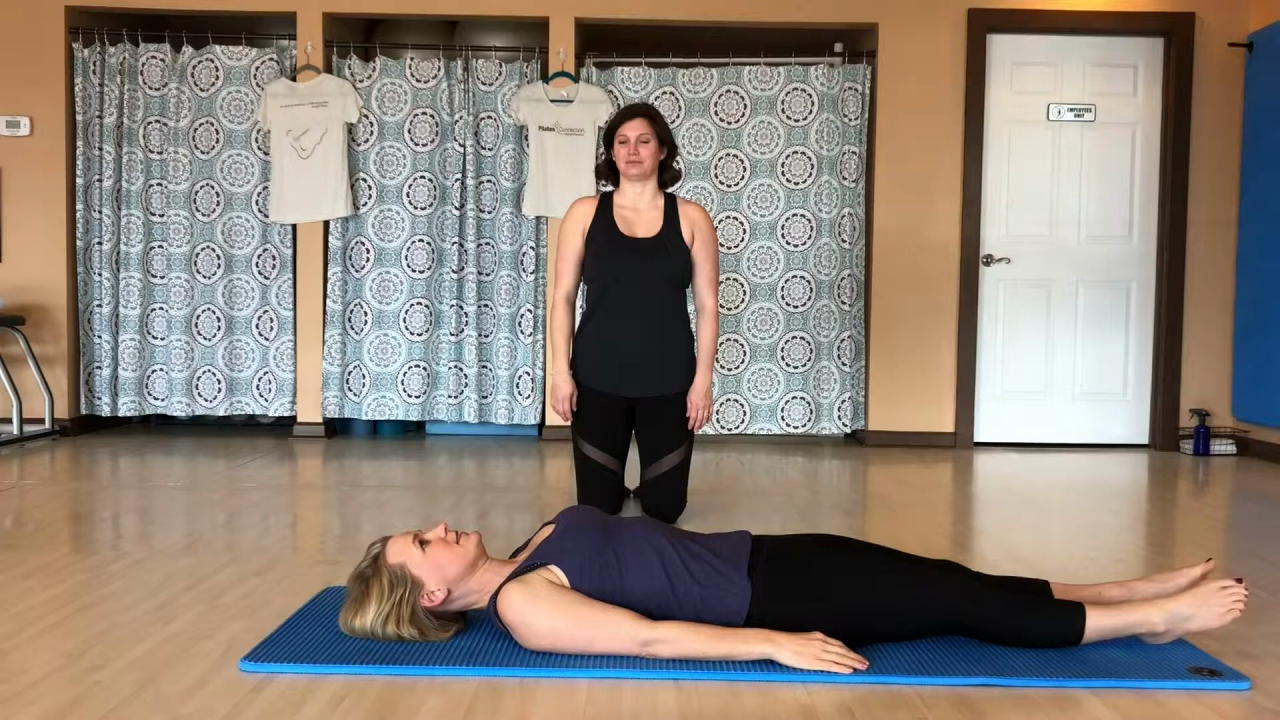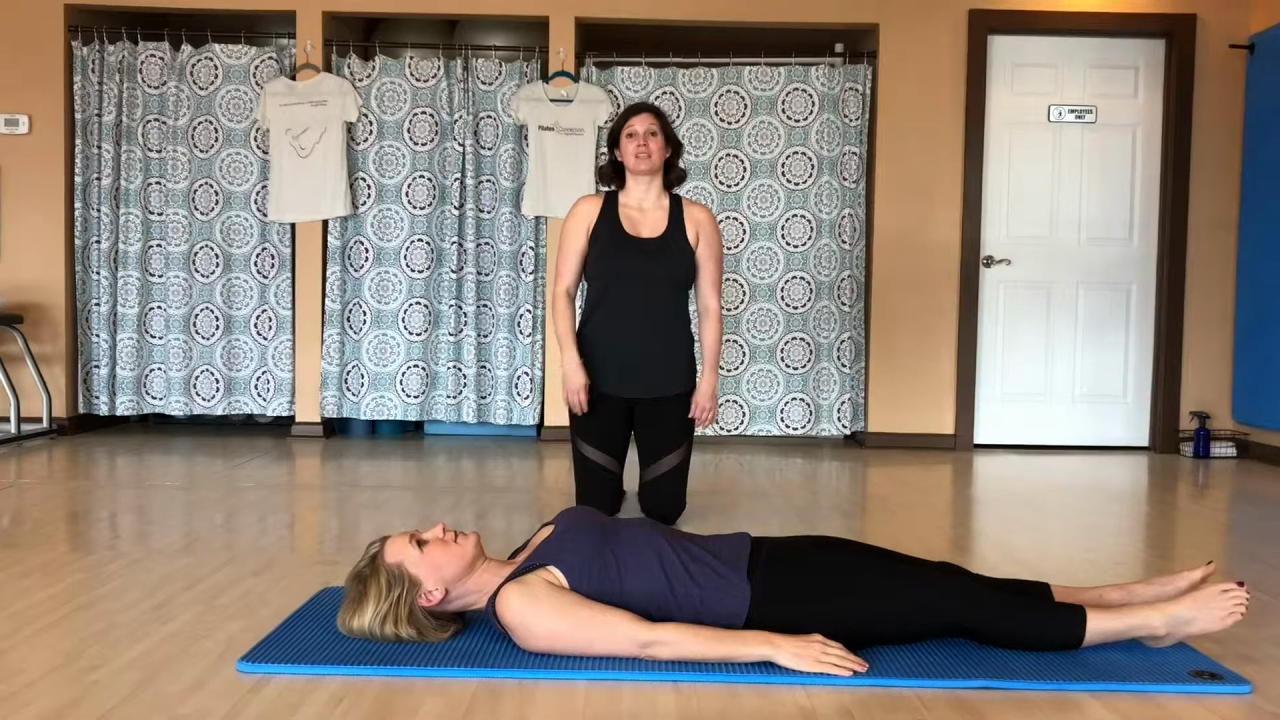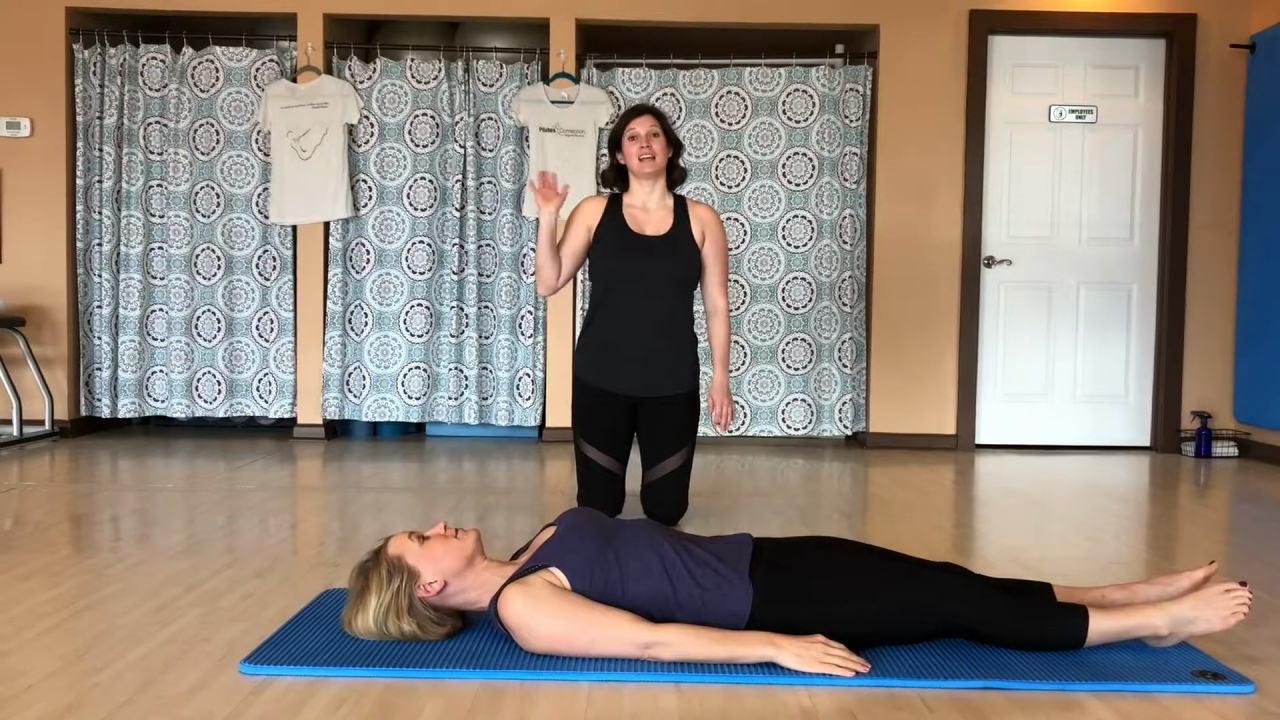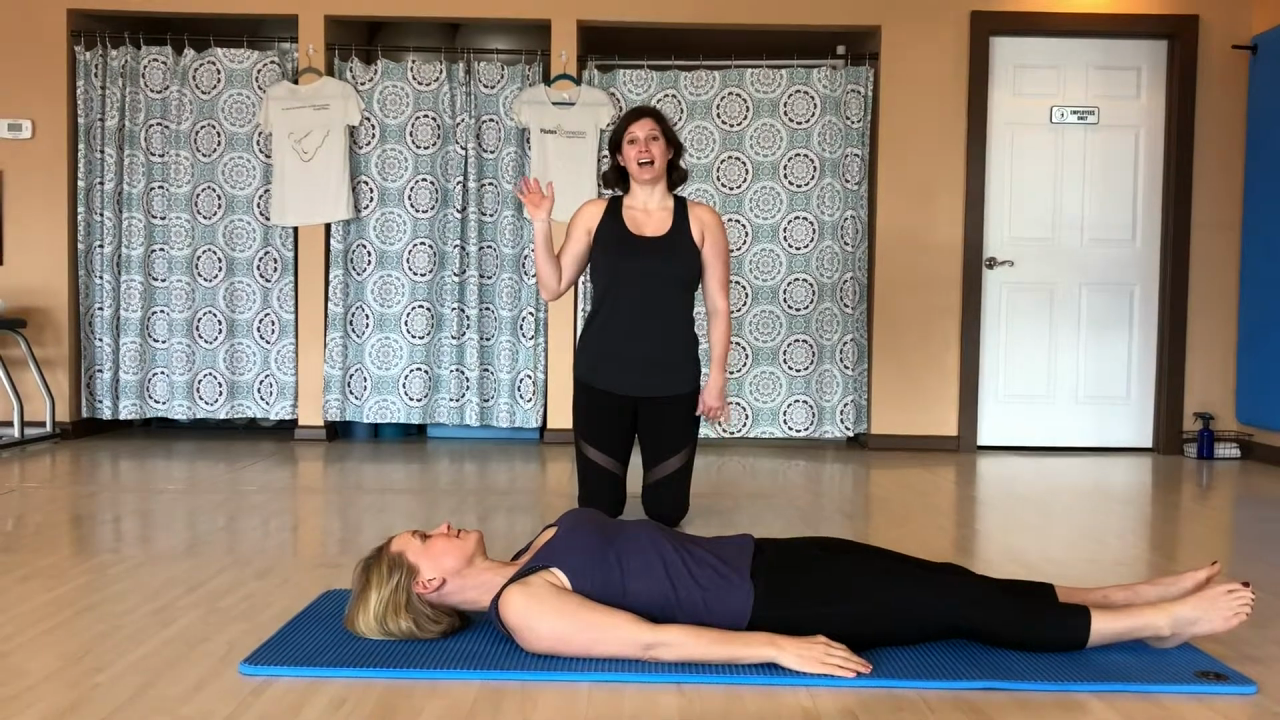
dt=0.4s
person 1, frame 1
left shoulder: (527, 559)
right shoulder: (522, 609)
right elbow: (652, 637)
right wrist: (776, 645)
left hip: (758, 554)
right hip: (756, 600)
left knee: (949, 581)
right knee: (964, 608)
left ankle: (1144, 595)
right ankle: (1155, 617)
person 1, frame 2
left shoulder: (522, 563)
right shoulder: (522, 611)
right elbow: (649, 639)
right wrist: (777, 646)
left hip: (758, 558)
right hip: (756, 603)
left knee: (950, 583)
right knee: (961, 609)
left ankle: (1143, 595)
right ankle: (1160, 621)
person 1, frame 3
left shoulder: (527, 561)
right shoulder: (522, 610)
right elbow: (651, 640)
right wrist: (777, 648)
left hip: (759, 558)
right hip: (759, 602)
left knee: (952, 582)
right knee: (964, 608)
left ankle: (1146, 594)
right ankle: (1159, 620)
person 1, frame 4
left shoulder: (528, 564)
right shoulder: (524, 611)
right elbow: (653, 640)
right wrist: (779, 647)
left hip: (759, 559)
right hip: (759, 604)
left knee: (953, 584)
right knee: (966, 610)
left ankle: (1151, 595)
right ankle: (1162, 622)
person 2, frame 1
left shoulder: (691, 217)
right shoulder: (584, 213)
left elbow: (707, 304)
right elbow: (563, 297)
left wrist: (703, 378)
right wrist: (561, 370)
left hip: (668, 382)
right hip: (599, 379)
left knee: (665, 508)
right knee: (597, 506)
left ankle: (647, 492)
right ankle: (616, 492)
person 2, frame 2
left shoulder: (696, 218)
right shoulder: (589, 210)
left elbow: (709, 304)
right elbow: (563, 291)
left wrist: (708, 378)
right wrist: (571, 360)
left hip: (668, 383)
right hip: (600, 380)
left knee: (664, 509)
right knee: (595, 507)
left ankle: (651, 518)
right ankle: (613, 494)
person 2, frame 3
left shoulder: (700, 218)
right shoulder: (594, 211)
left elbow: (716, 304)
right elbow: (547, 284)
left wrist: (719, 377)
right wrist: (548, 219)
left hip: (672, 382)
right hip: (600, 379)
left knee: (666, 510)
right knee: (597, 507)
left ankle: (655, 525)
person 2, frame 4
left shoulder: (701, 219)
right shoulder: (595, 214)
left elbow: (718, 305)
right elbow: (552, 288)
left wrist: (717, 376)
right wrist: (541, 223)
left hip: (673, 383)
right hip: (601, 380)
left knee: (667, 511)
right knee: (598, 507)
